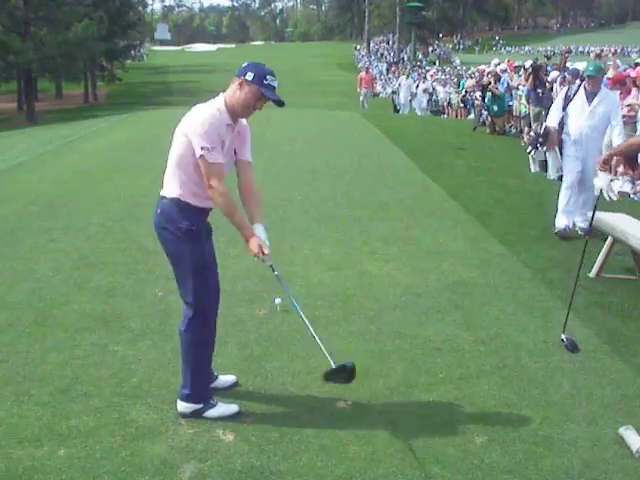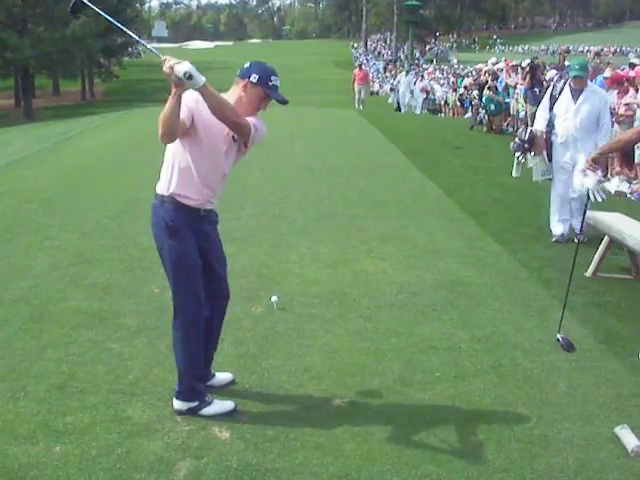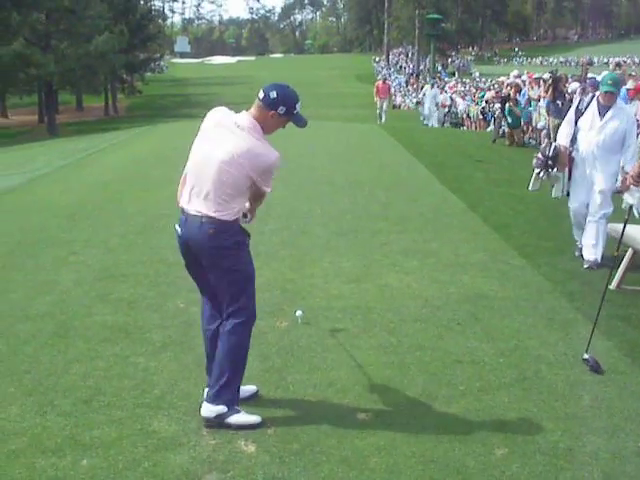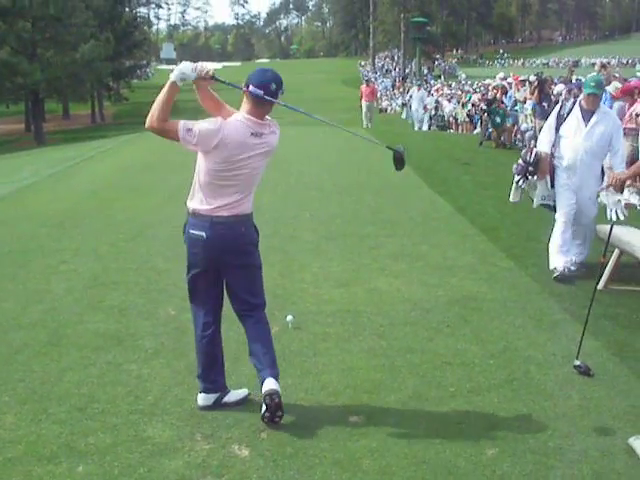
dt=0.5s
person 1, frame 1
left shoulder: (241, 129)
right shoulder: (205, 117)
left elbow: (247, 177)
right elbow: (215, 186)
left wrist: (258, 225)
right wrist: (247, 234)
left hip: (194, 217)
right hip: (179, 217)
left knee: (207, 296)
right knee: (200, 304)
left ankle: (201, 374)
right ankle: (193, 398)
person 1, frame 2
left shoulder: (254, 127)
right shoulder: (192, 103)
left elbow: (233, 121)
right elbow: (166, 135)
left wrist: (200, 84)
right wrist: (178, 90)
left hip: (205, 216)
right hip: (172, 214)
left knee: (217, 296)
right knee: (190, 306)
left ankle: (201, 372)
right ankle: (189, 395)
person 1, frame 3
left shoulder: (217, 116)
right shoulder: (266, 156)
left hip: (186, 225)
right hip: (221, 235)
left knee: (214, 307)
right knee: (239, 315)
left ankle: (220, 385)
right ankle: (217, 403)
person 1, frame 4
left shoulder: (217, 133)
right shoulder: (271, 134)
left elbow: (154, 124)
right elbow: (227, 112)
left wrist: (175, 81)
right wrist: (198, 83)
left hip: (201, 230)
right hip: (240, 231)
left knee: (206, 314)
right knee: (253, 312)
left ankle: (210, 389)
right ankle: (269, 379)
person 2, frame 1
left shoulder: (610, 99)
left elbow: (616, 125)
right elbow: (556, 110)
right wrist: (552, 130)
left hip: (593, 149)
right hip: (571, 145)
left knee: (588, 187)
right knee: (570, 182)
left ankle: (582, 222)
right ankle: (564, 224)
person 2, frame 2
left shoulder: (599, 96)
right shoulder: (556, 90)
left elbow: (605, 125)
right elbow: (543, 112)
right wrist: (539, 133)
left hip: (585, 150)
right hip: (560, 148)
left knee: (579, 190)
right knee: (560, 190)
left ankle: (578, 226)
right ankle: (560, 229)
person 2, frame 3
right shoulder: (583, 104)
right elbow: (567, 127)
right wrist: (563, 150)
left hip: (606, 169)
right hip: (581, 165)
left knee: (598, 212)
right knee: (577, 206)
left ankle: (592, 255)
right ankle: (582, 238)
person 2, frame 4
left shoulder: (610, 119)
right shoulder: (564, 109)
left elbow: (617, 150)
right elbow: (547, 134)
right wrist: (544, 158)
left hip: (590, 176)
right hip: (564, 172)
left knee: (585, 219)
right knee: (564, 216)
left ankle: (578, 257)
right ankle: (559, 265)
